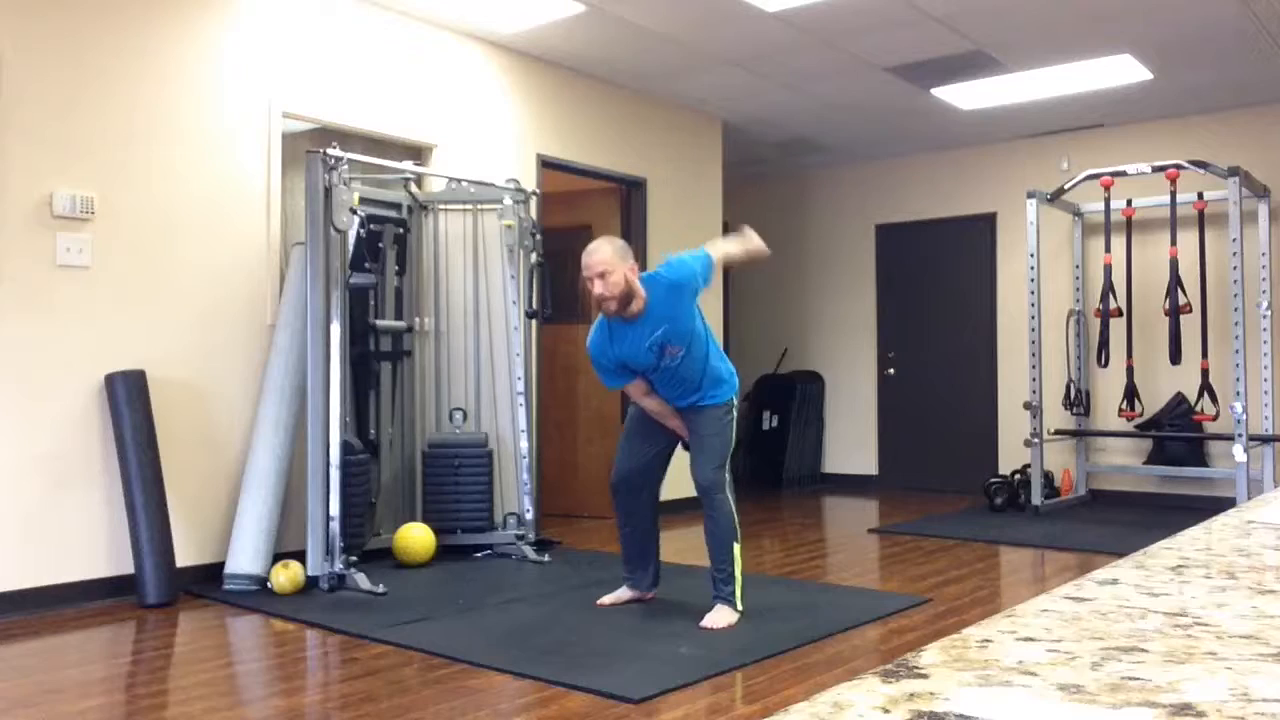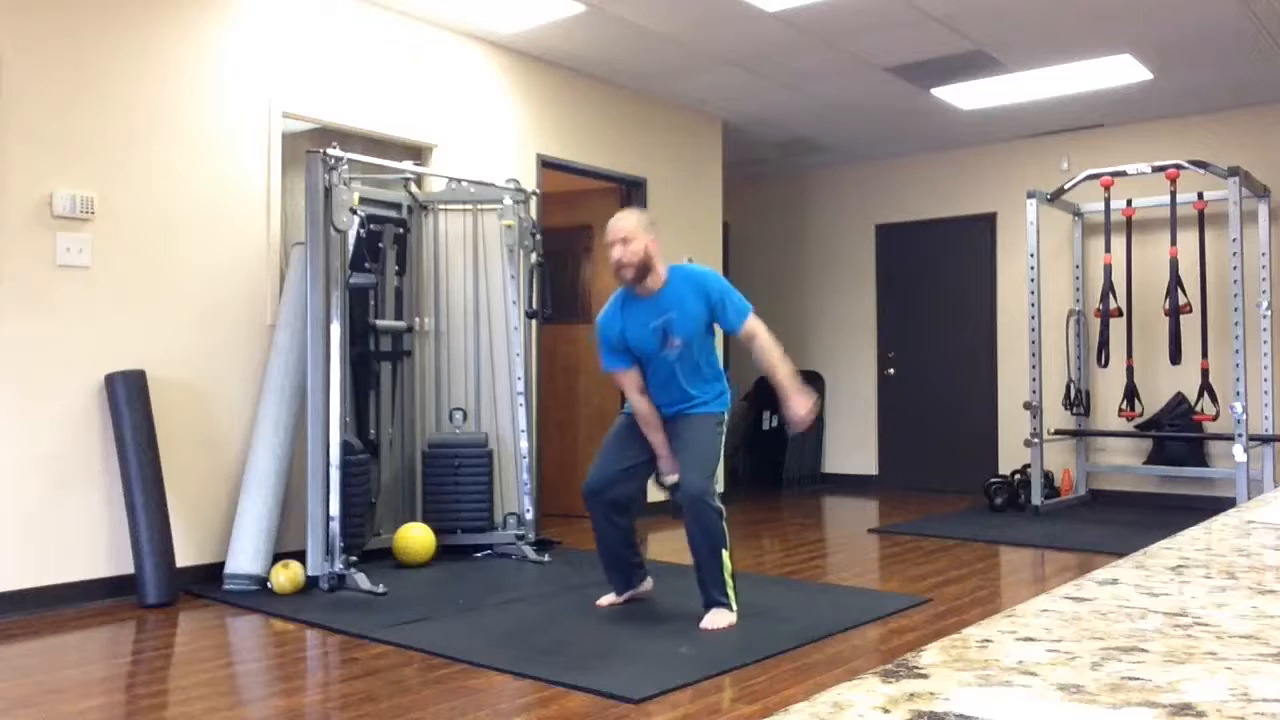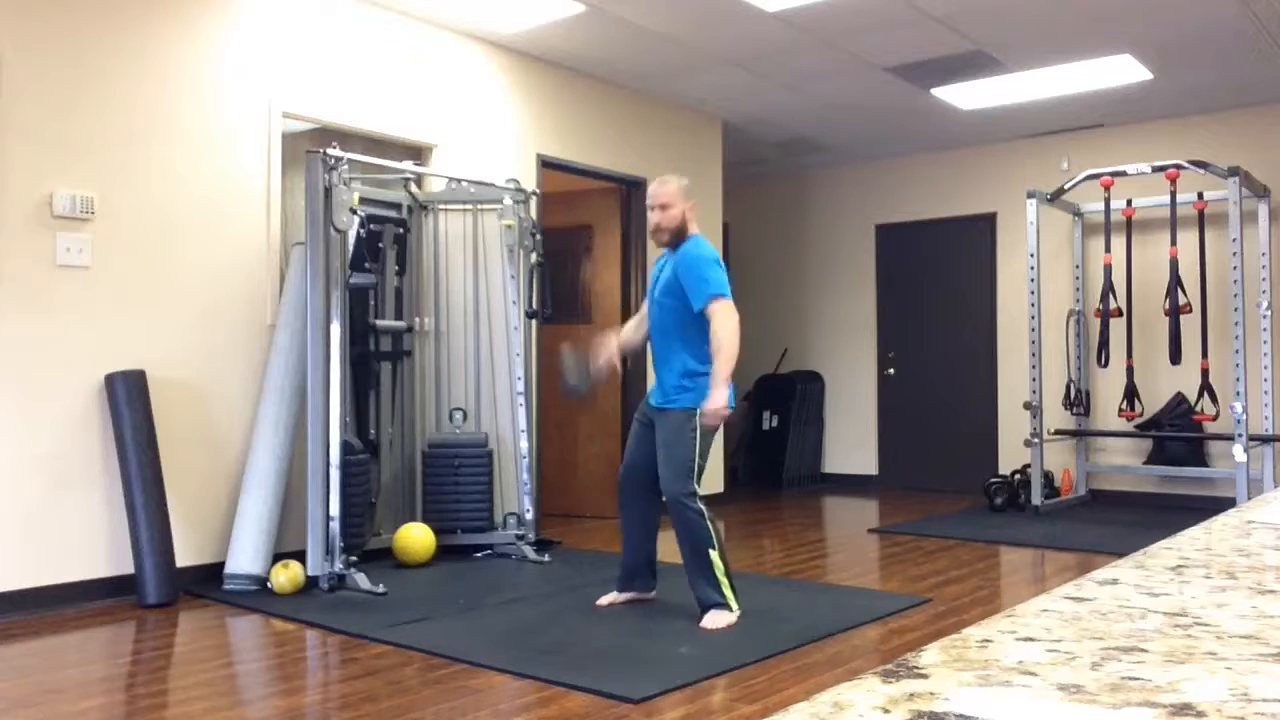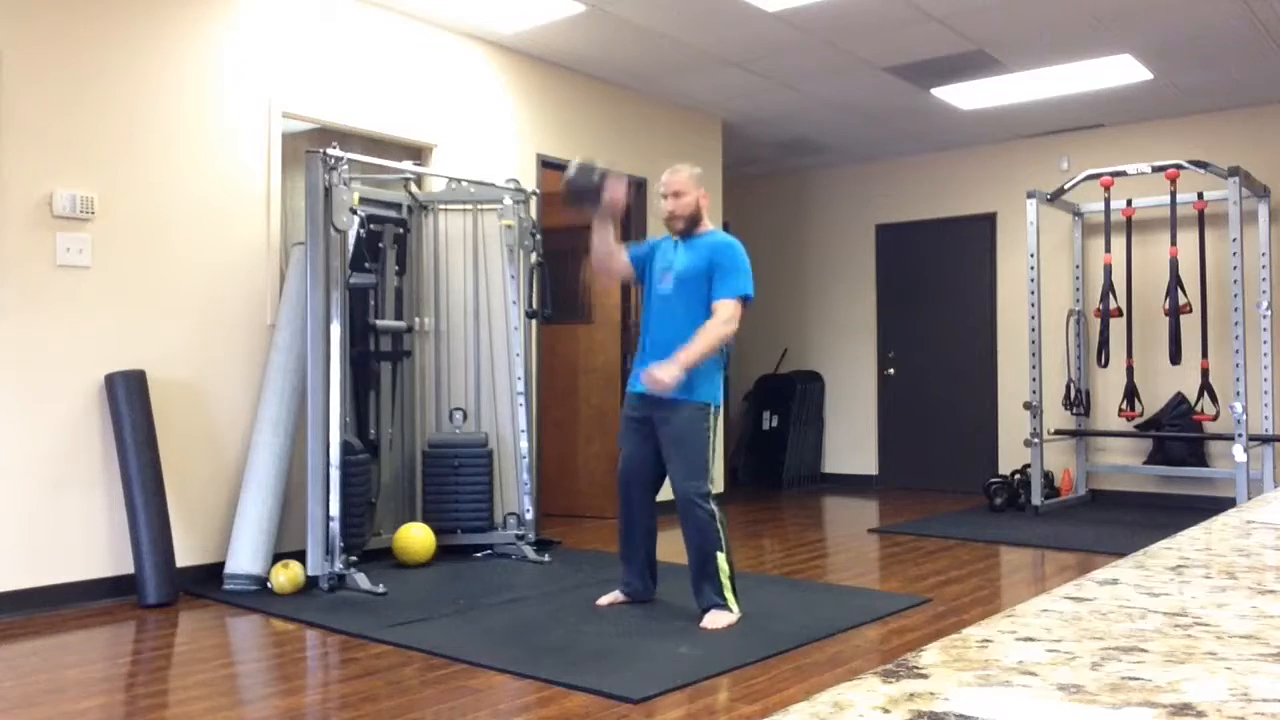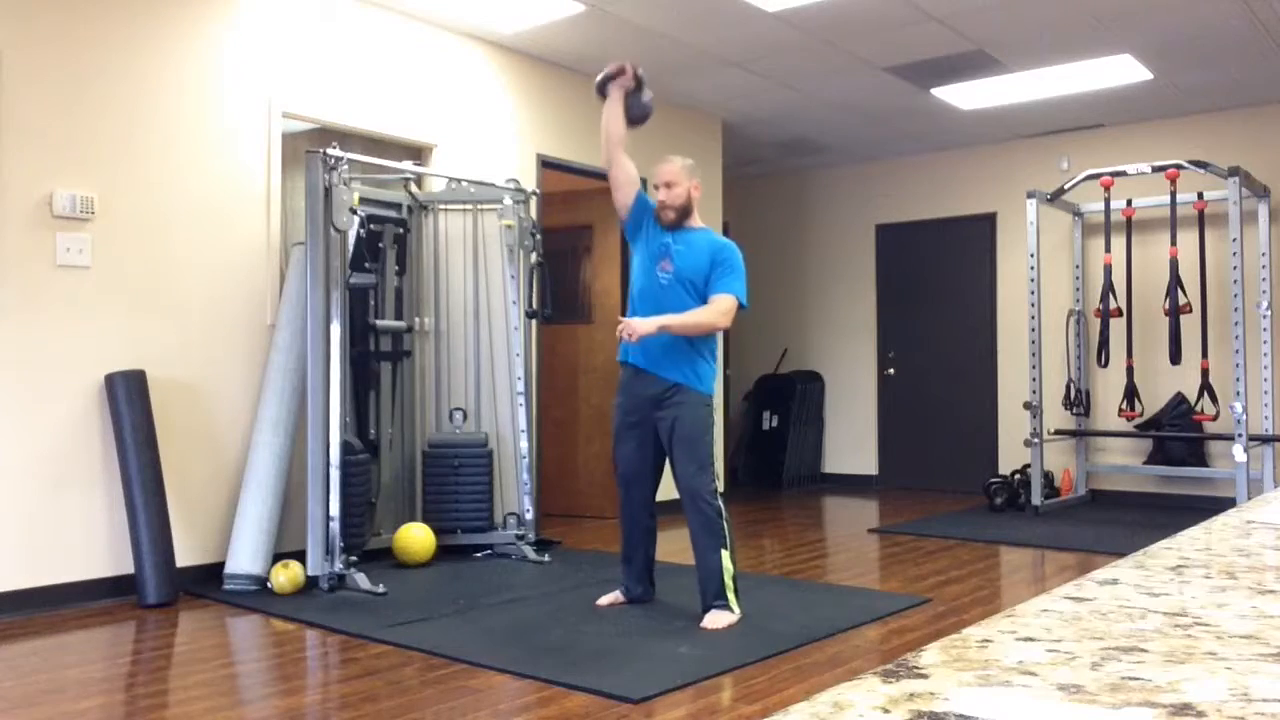
dt=0.2s
person 1, frame 1
left shoulder: (674, 279)
right shoulder: (602, 343)
left elbow: (717, 251)
right elbow: (644, 397)
left wrist: (747, 241)
right wrist: (688, 435)
left hip: (711, 399)
right hip: (659, 407)
left knee: (710, 483)
right knee: (627, 481)
left ankle: (726, 598)
right ankle: (639, 581)
person 1, frame 2
left shoulder: (698, 283)
right shoulder: (611, 318)
left elbow: (756, 336)
right elbow: (636, 395)
left wrist: (791, 392)
right wrist: (665, 458)
left hip: (700, 410)
right hip: (646, 413)
left knee: (695, 492)
right knee: (600, 488)
left ankle: (721, 600)
right ankle: (630, 580)
person 1, frame 3
left shoulder: (697, 257)
right shoulder: (666, 262)
left elbow: (724, 318)
right elbow: (646, 319)
left wrist: (720, 387)
right wrist: (616, 346)
left hip: (692, 402)
right hip: (659, 399)
left knee: (678, 491)
right knee: (635, 486)
left ankle: (720, 599)
right ankle: (636, 581)
person 1, frame 4
left shoulder: (724, 250)
right shoulder: (660, 249)
left elbow: (726, 320)
right elbow: (607, 264)
left wrist: (678, 364)
right wrist: (605, 218)
left hip: (689, 396)
right hip: (642, 393)
left knee: (691, 493)
right knee: (632, 486)
left ankle: (721, 600)
right ankle: (637, 584)
person 1, frame 5
left shoulder: (721, 252)
right shoulder: (645, 227)
left elbow: (720, 316)
right elbow: (615, 160)
left wrist: (657, 323)
right wrist: (614, 97)
left hip: (687, 389)
right hip: (635, 382)
left knee: (699, 494)
right knee: (632, 490)
left ankle: (722, 599)
right ankle: (635, 585)
